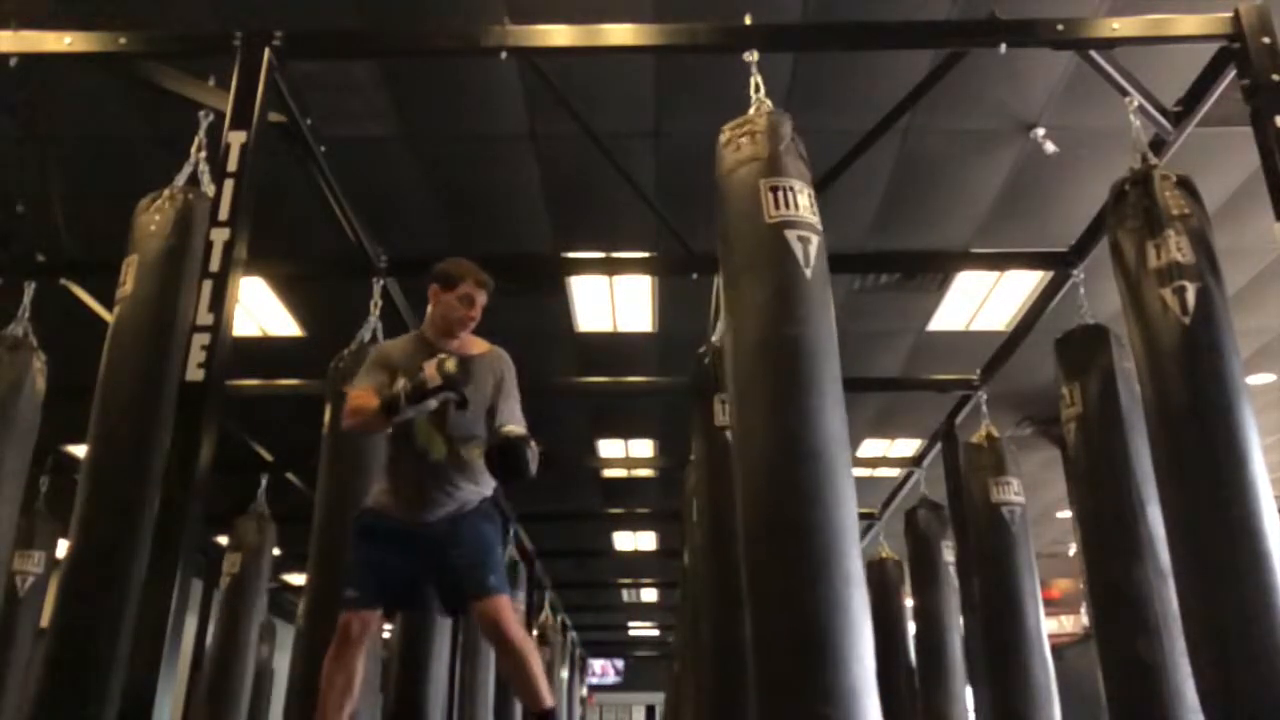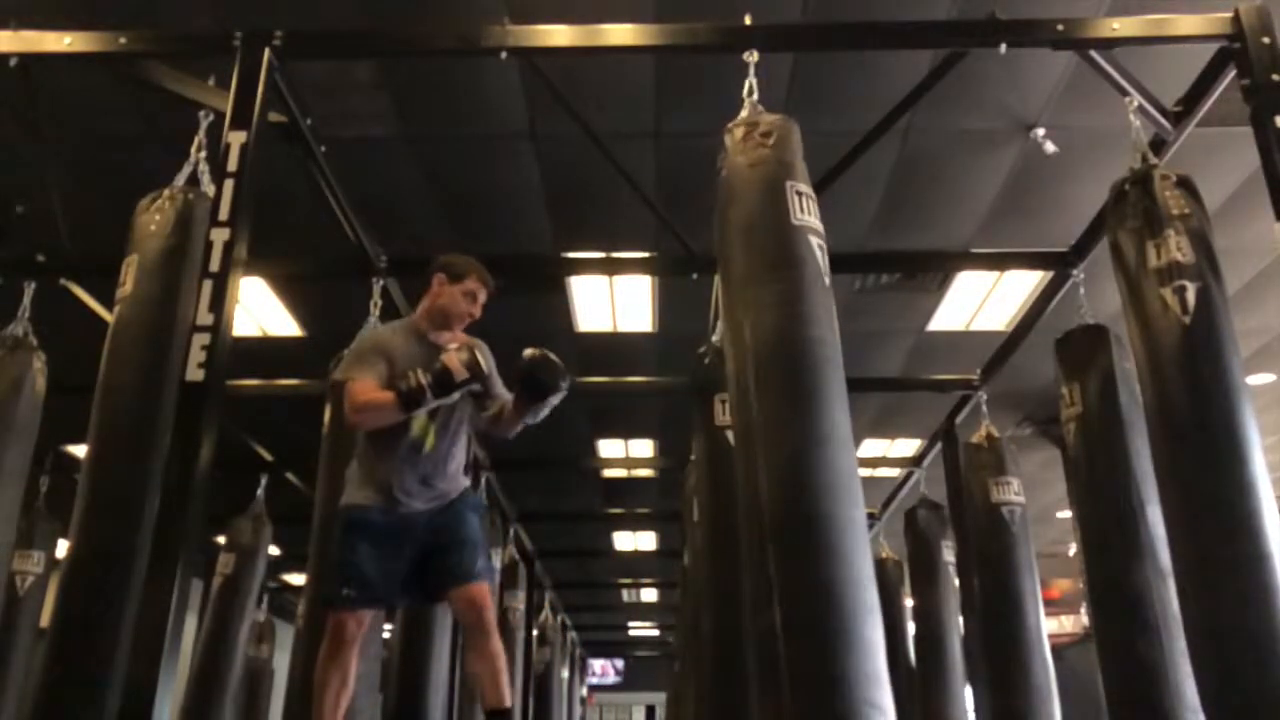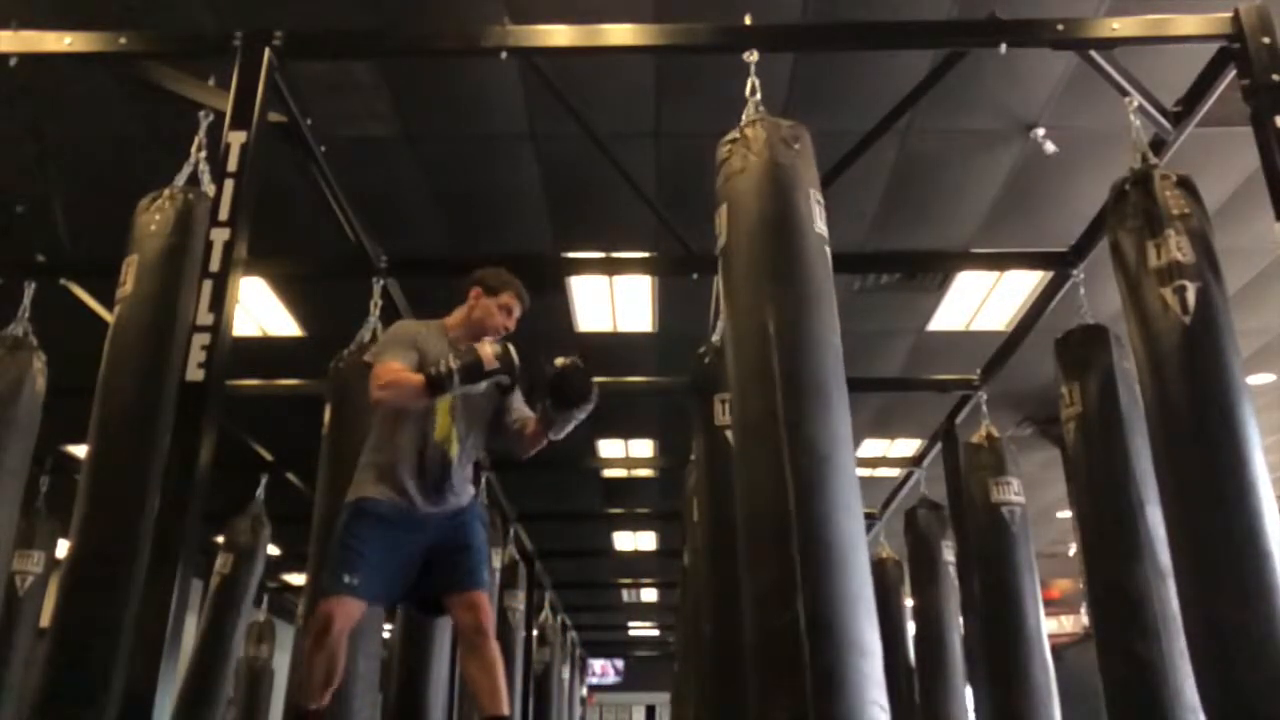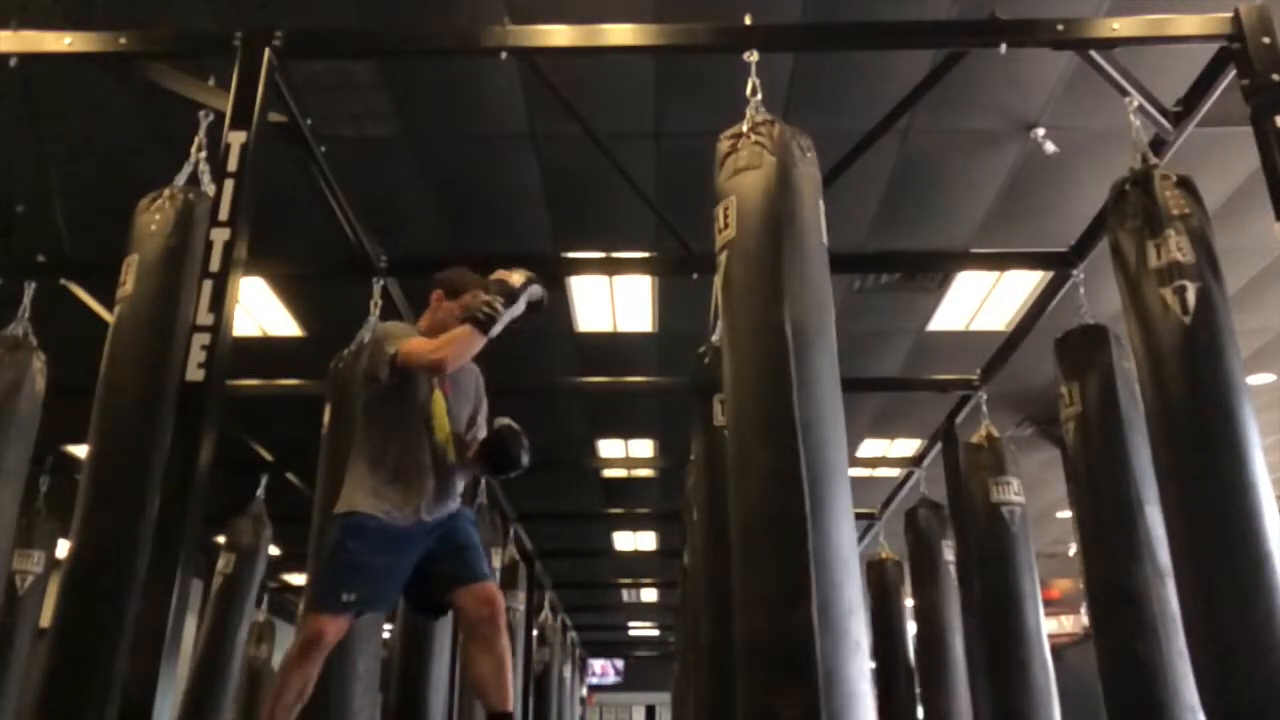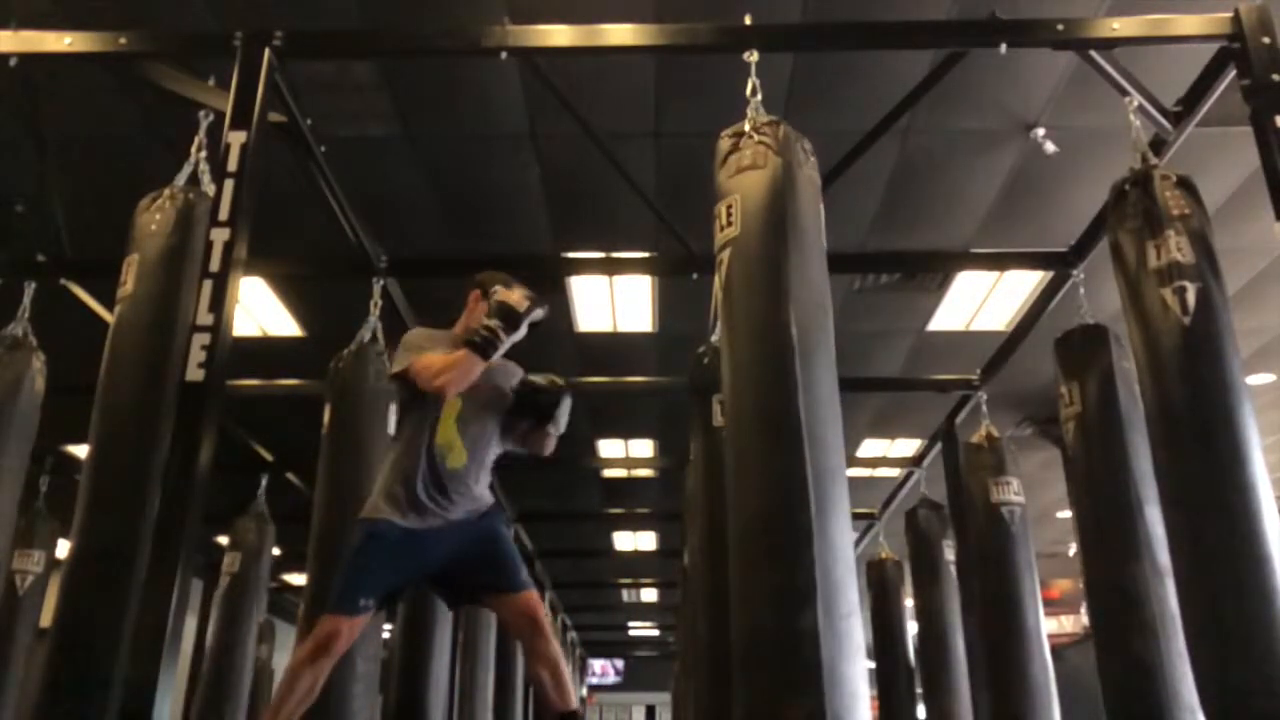
dt=0.5s
person 1, frame 1
left shoulder: (495, 362)
right shoulder: (391, 354)
left elbow: (510, 429)
right elbow: (353, 417)
left wrist: (517, 449)
right wrist: (414, 393)
left hip: (465, 512)
right hip: (394, 513)
left knee: (501, 622)
right knee: (353, 628)
person 1, frame 2
left shoulder: (475, 353)
right shoulder: (379, 342)
left elbow: (504, 422)
right elbow: (358, 410)
left wrist: (536, 395)
right wrist: (433, 385)
left hip: (447, 503)
right hip: (377, 505)
left knee: (478, 612)
right knee: (345, 626)
person 1, frame 3
left shoulder: (497, 369)
right shoulder: (411, 334)
left elbow: (524, 441)
right elbow: (384, 390)
left wrist: (562, 409)
right wrist: (462, 370)
left hip: (453, 510)
right hip: (385, 502)
left knee: (477, 621)
right knee: (332, 617)
person 1, frame 4
left shoulder: (471, 376)
right shoulder: (391, 336)
right elbow: (439, 359)
left wrist: (500, 450)
right wrist: (497, 307)
left hip: (442, 517)
right hip: (375, 515)
left knee: (487, 610)
right knee: (319, 633)
person 1, frame 5
left shoulder: (510, 377)
right shoulder: (424, 342)
left elbow: (540, 444)
right elbow: (439, 386)
left wrist: (551, 411)
right wrist: (498, 329)
left hip: (470, 519)
right hip: (397, 520)
left knee: (532, 617)
right knee: (333, 635)
